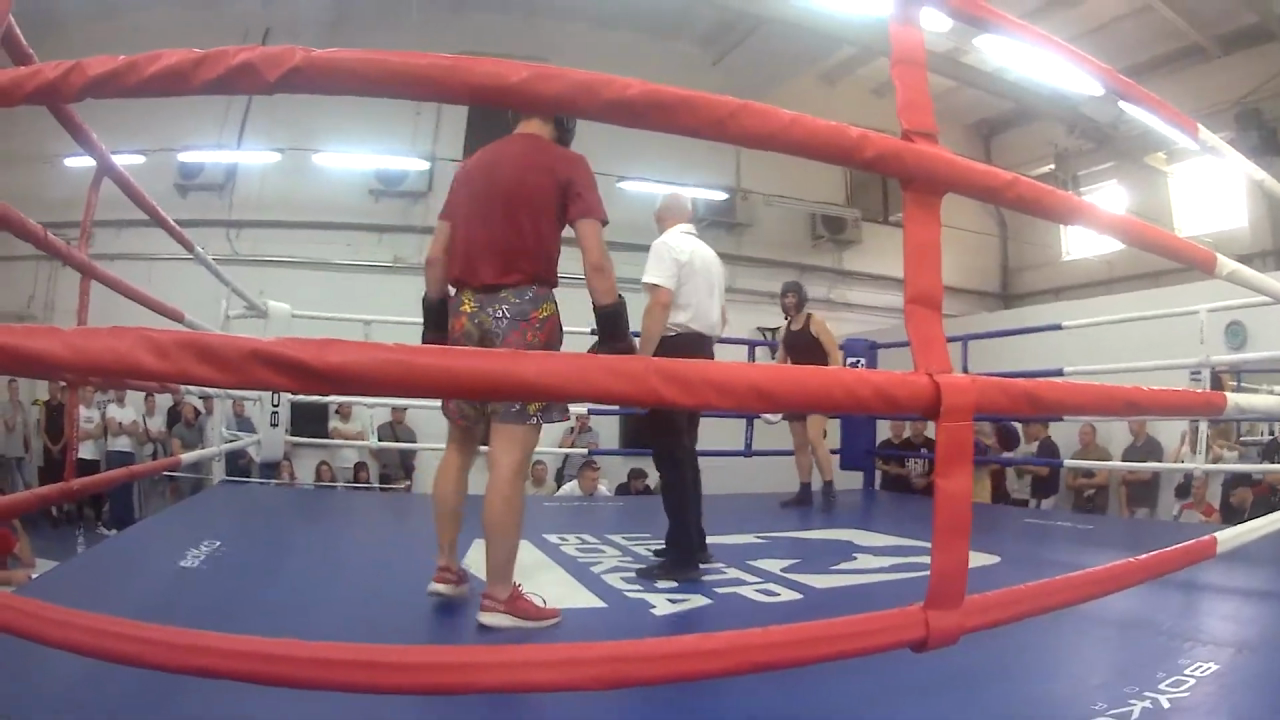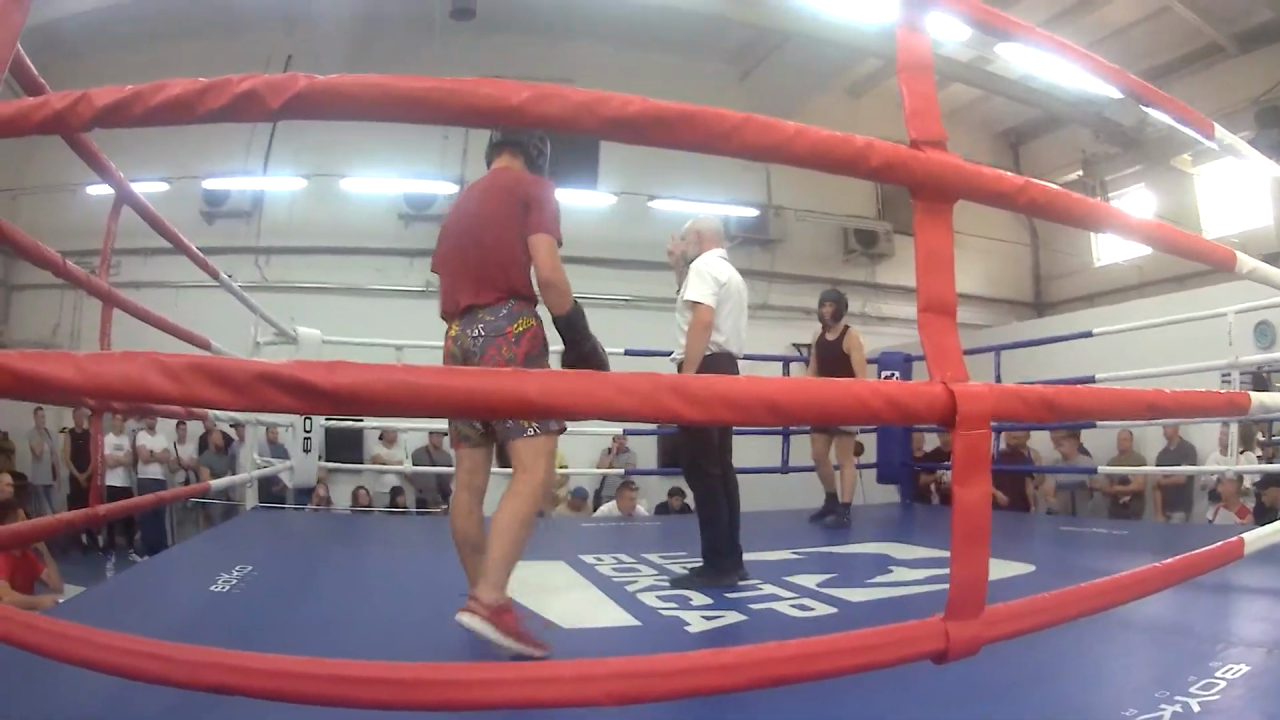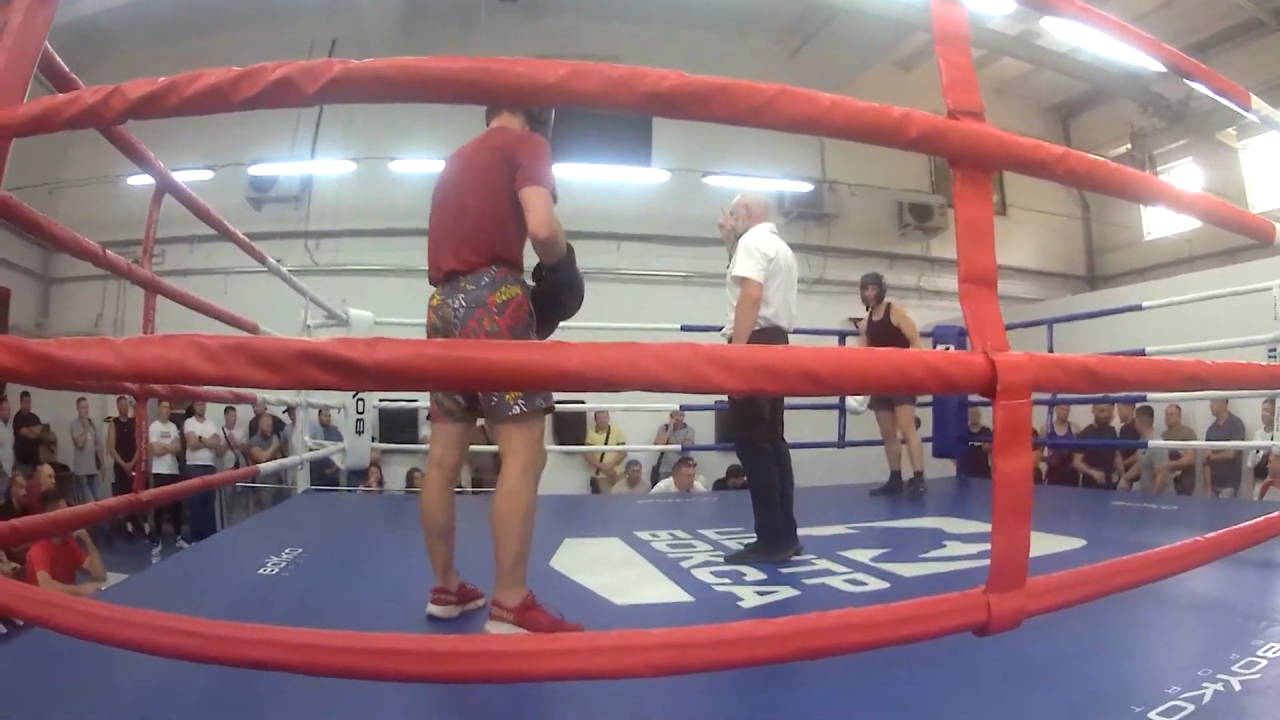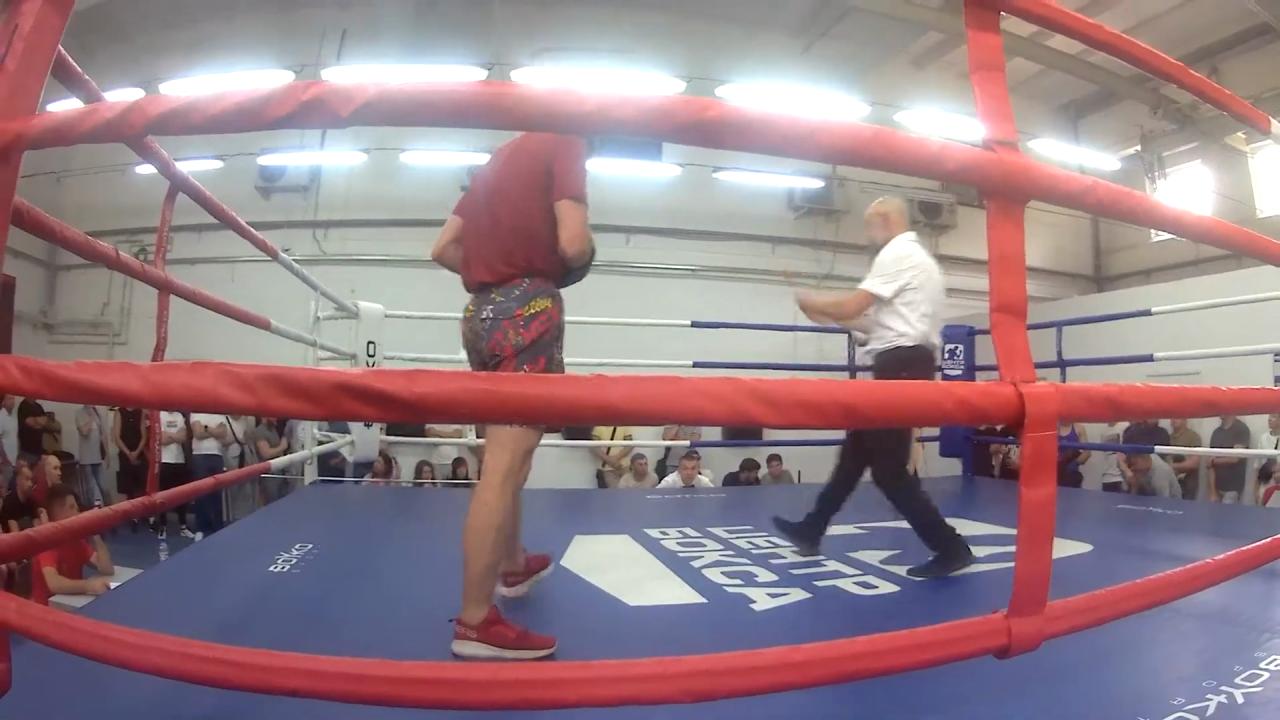
dt=1s
person 1, frame 1
left shoulder: (471, 165)
right shoulder: (567, 165)
left elbow: (436, 256)
right elbow: (595, 261)
left wrist: (434, 320)
right wrist: (615, 332)
left hip: (466, 311)
right hip: (526, 311)
left knee: (459, 446)
right knee: (509, 462)
left ankle: (446, 567)
right ankle: (498, 596)
person 1, frame 2
left shoulder: (460, 203)
right shoulder: (532, 185)
right elbow: (548, 273)
right wrist: (578, 337)
left hip: (458, 335)
right hip: (509, 328)
left knee: (469, 478)
right knee: (533, 471)
left ankle: (481, 593)
right ankle: (489, 601)
person 1, frame 3
left shoulder: (456, 160)
right shoulder: (525, 142)
right elbow: (543, 229)
right wrist: (560, 268)
left hip: (443, 304)
right hip: (495, 298)
left knee: (443, 460)
right knee: (523, 457)
left ankle: (445, 588)
right ankle: (510, 604)
person 1, frame 4
left shoulder: (498, 158)
right shoulder: (565, 144)
left elbow: (443, 249)
right elbow: (574, 245)
right wrist: (584, 255)
left hip: (480, 312)
right hip: (527, 310)
left knee: (501, 458)
right knee: (505, 470)
left ankle: (513, 564)
right ankle: (476, 622)
person 2, frame 1
left shoulder: (666, 245)
right shoulder: (710, 254)
left elbow: (660, 304)
right elbow: (721, 315)
left wrist: (642, 360)
left hip: (673, 351)
right hip: (702, 352)
left knee: (671, 454)
right knee: (684, 451)
left ankle: (683, 556)
right ankle: (692, 541)
person 2, frame 2
left shoulder: (703, 265)
right shoulder: (731, 273)
left elbow: (701, 321)
left wrist: (686, 377)
right wrist: (679, 269)
left hip: (705, 370)
right hip: (725, 369)
left knee: (701, 469)
right knee: (720, 466)
left ankle: (718, 564)
right ankle: (730, 560)
person 2, frame 3
left shoulder: (752, 240)
right shoulder: (781, 247)
left elbow: (750, 297)
right wrist: (731, 241)
left hip: (755, 346)
right hip: (776, 344)
left knee: (753, 445)
right knee: (772, 443)
left ankle: (771, 540)
right ankle: (784, 535)
person 2, frame 4
left shoulder: (897, 255)
right shoulder: (919, 259)
left elbow: (852, 306)
left wrist: (812, 304)
right wrist: (842, 318)
left hip: (900, 366)
right hip: (909, 364)
left knee: (888, 468)
right knee: (856, 449)
left ankle: (950, 546)
right ankle: (812, 529)
person 3, frame 1
left shoulder: (816, 323)
right shoulder: (784, 331)
left elbow: (834, 354)
right elbow: (781, 364)
left knee: (814, 438)
right knee: (799, 444)
left ankle: (829, 489)
right ankle: (805, 492)
person 3, frame 2
left shoulder: (851, 336)
right shoulder: (818, 337)
left elbow: (861, 374)
right elbow: (812, 371)
left knee: (845, 459)
right knee: (819, 456)
left ankle: (844, 511)
right ankle: (831, 501)
person 3, frame 3
left shoulder: (896, 311)
right shoulder: (865, 322)
left elbow: (914, 340)
left knee: (907, 428)
right knee: (888, 434)
left ankle: (918, 480)
right ankle: (895, 480)
person 3, frame 4
left shoulder: (912, 314)
right shoulder: (882, 316)
left elbow: (928, 333)
right elbow: (867, 335)
left hip: (909, 375)
right hip: (888, 376)
left knee: (906, 430)
right knee: (894, 429)
left ankle: (908, 483)
right ankle: (909, 478)
